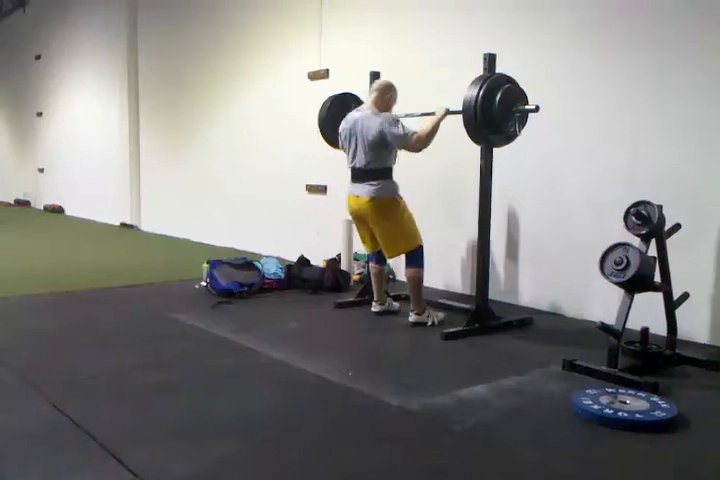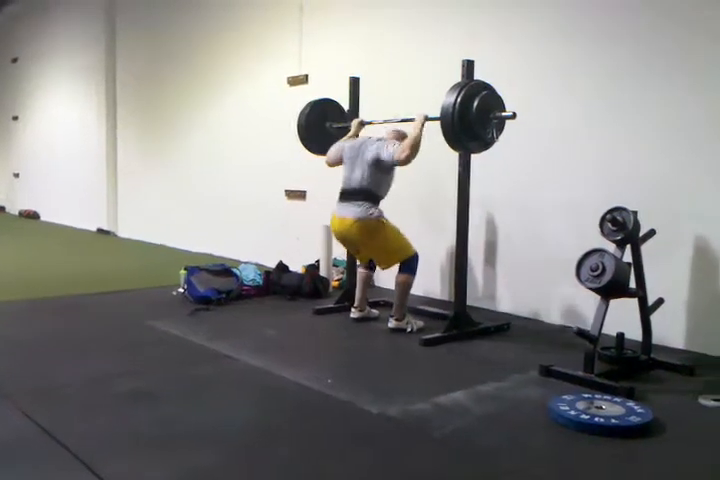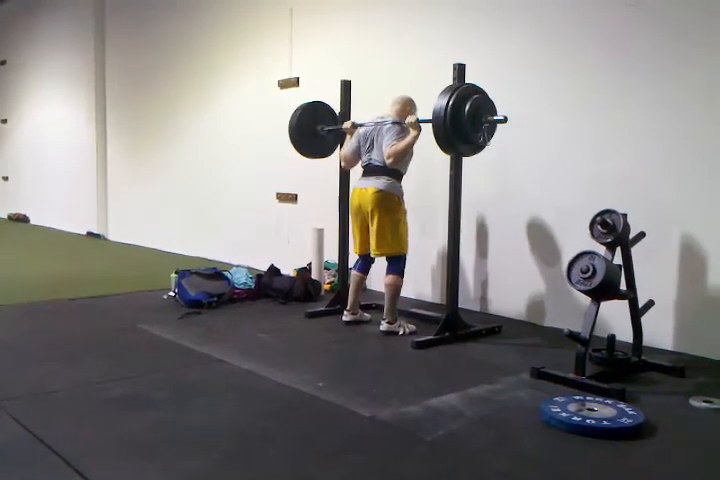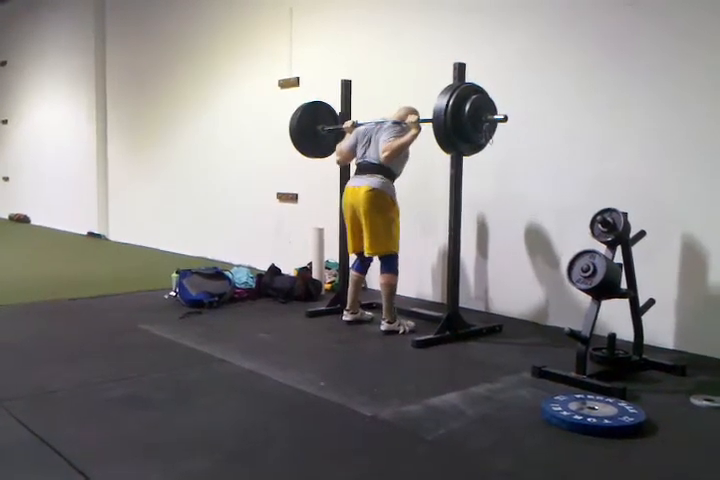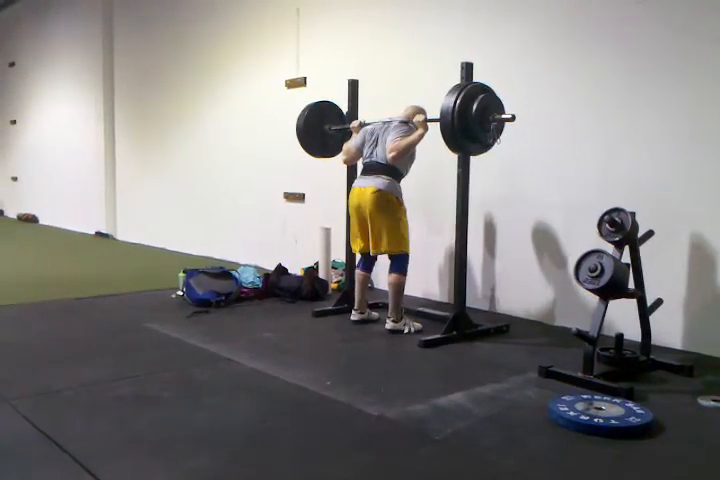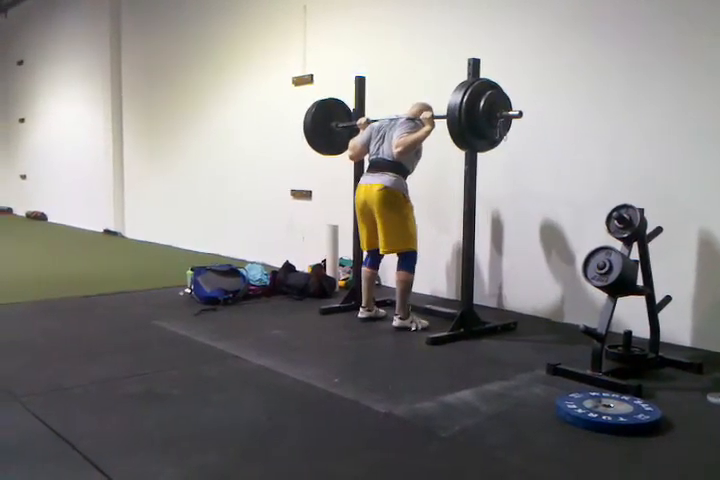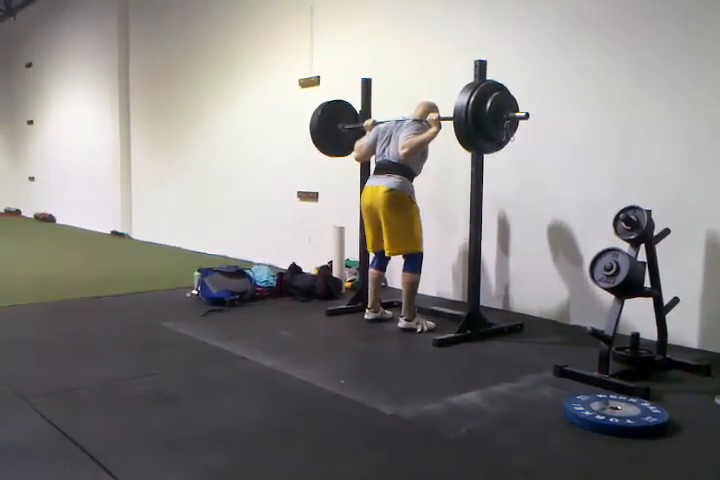
dt=0.7s
person 1, frame 1
left shoulder: (347, 121)
right shoulder: (383, 122)
right elbow: (417, 143)
right wrist: (439, 118)
left hip: (354, 198)
right hip: (379, 197)
left knee: (376, 250)
right knee: (413, 250)
left ankle: (380, 301)
right ankle: (419, 311)
person 1, frame 2
left shoulder: (354, 144)
right shoulder: (383, 146)
left elbow: (329, 159)
right elbow: (404, 155)
left wrist: (353, 132)
right wrist: (418, 127)
left hip: (338, 221)
right hip: (362, 221)
left knee: (368, 257)
right knee: (409, 259)
left ankle: (359, 308)
right ankle: (398, 318)
person 1, frame 3
left shoulder: (366, 128)
right shoulder: (396, 128)
left elbow: (346, 162)
right elbow: (392, 158)
left wrist: (350, 135)
right wrist: (414, 133)
left hip: (360, 192)
right hip: (383, 194)
left knee: (365, 255)
right knee: (396, 258)
left ankle: (351, 310)
right ankle: (390, 320)
person 1, frame 4
left shoulder: (364, 128)
right shoulder: (396, 129)
left elbow: (340, 157)
right elbow: (386, 154)
left wrist: (349, 134)
right wrist: (413, 132)
left hip: (352, 191)
right hip: (375, 193)
left knee: (363, 254)
right knee: (388, 257)
left ankle: (351, 310)
right ankle: (390, 320)
person 1, frame 5
left shoulder: (371, 129)
right shoulder: (402, 129)
left elbow: (347, 157)
right elbow: (393, 153)
left wrist: (355, 134)
right wrist: (421, 132)
left hip: (357, 192)
right hip: (381, 193)
left knee: (367, 254)
right knee: (399, 256)
left ankle: (359, 310)
right ankle: (395, 319)
person 1, frame 6
left shoulder: (377, 125)
right shoulder: (409, 125)
left elbow: (353, 153)
right elbow: (400, 149)
left wrist: (362, 130)
right wrist: (427, 128)
left hip: (364, 189)
right hip: (388, 191)
left knee: (373, 251)
right knee: (407, 254)
left ankle: (367, 307)
right ankle: (402, 316)
person 1, frame 7
left shoulder: (384, 127)
right shoulder: (416, 128)
left elbow: (359, 154)
right elbow: (405, 151)
left wrist: (368, 132)
right wrist: (434, 130)
left hip: (370, 191)
right hip: (394, 193)
left knee: (380, 253)
right knee: (413, 255)
left ankle: (373, 308)
right ankle: (408, 318)
